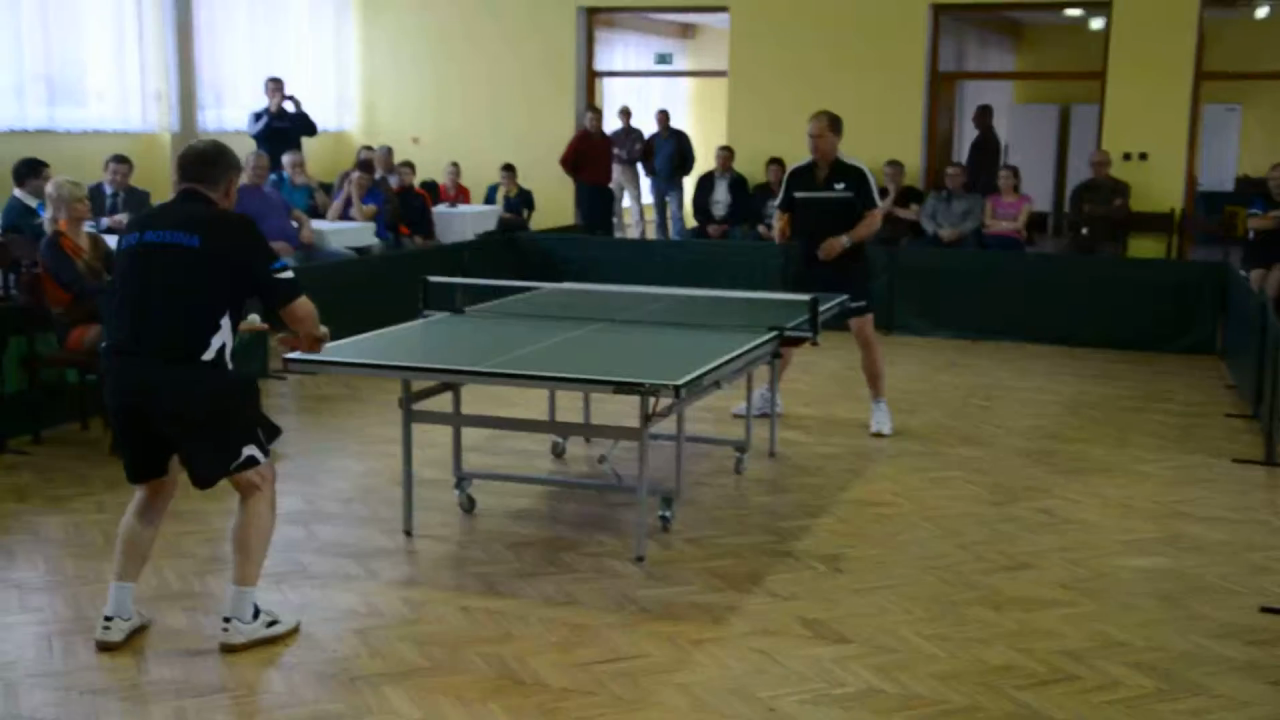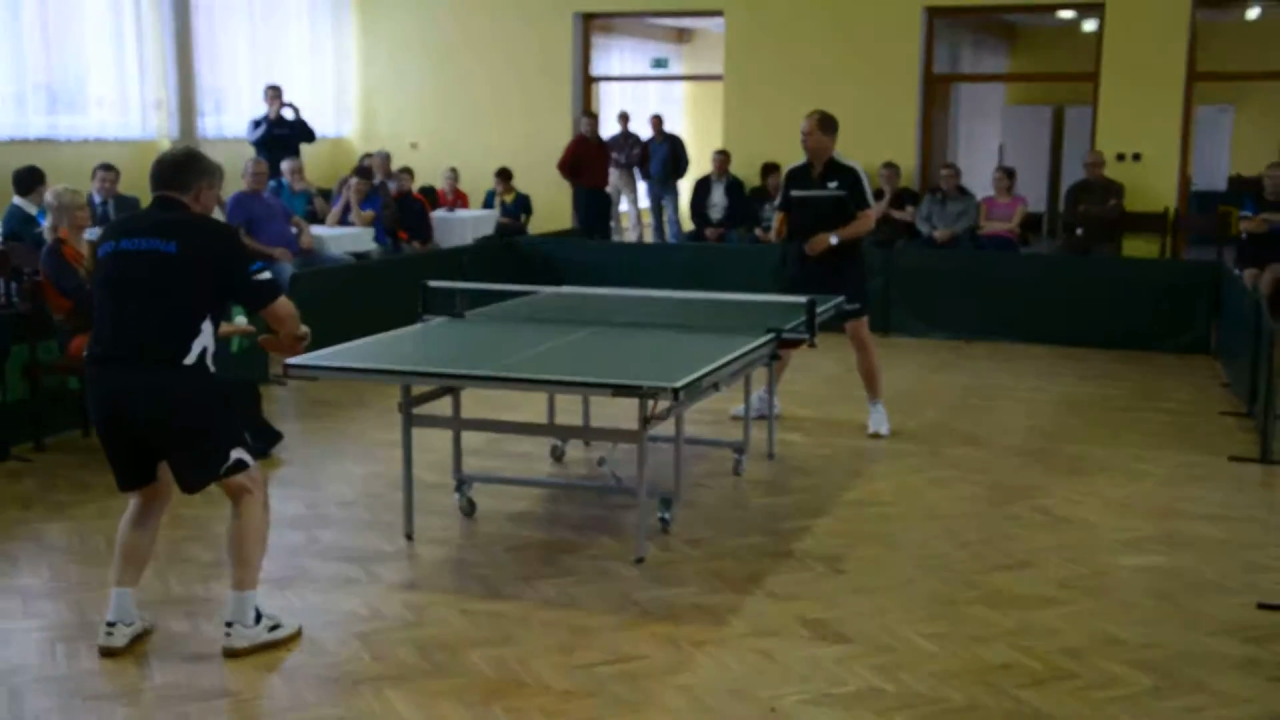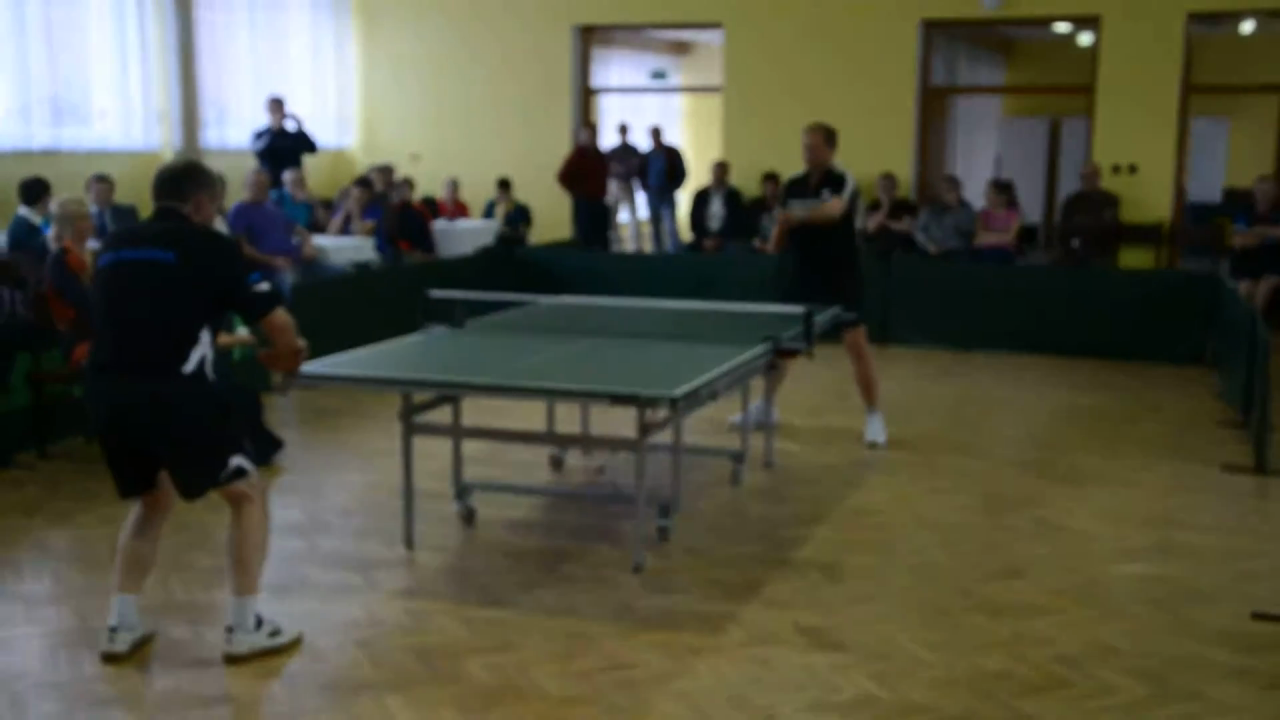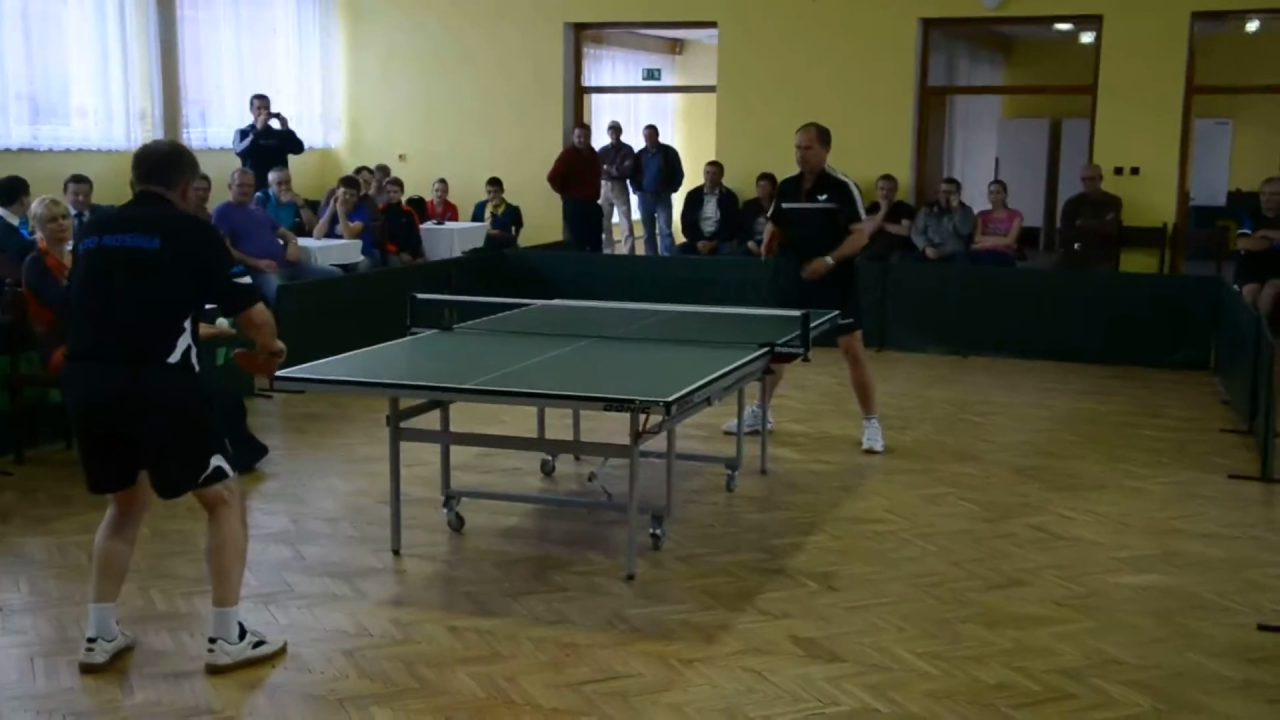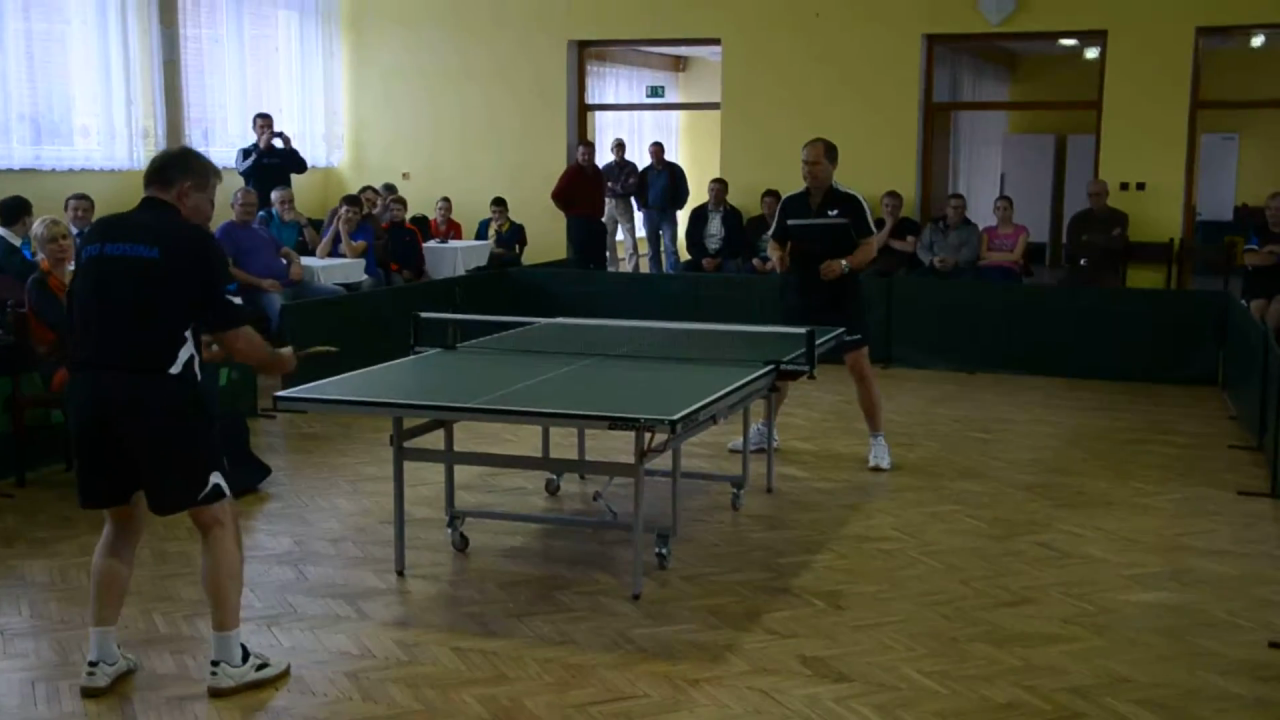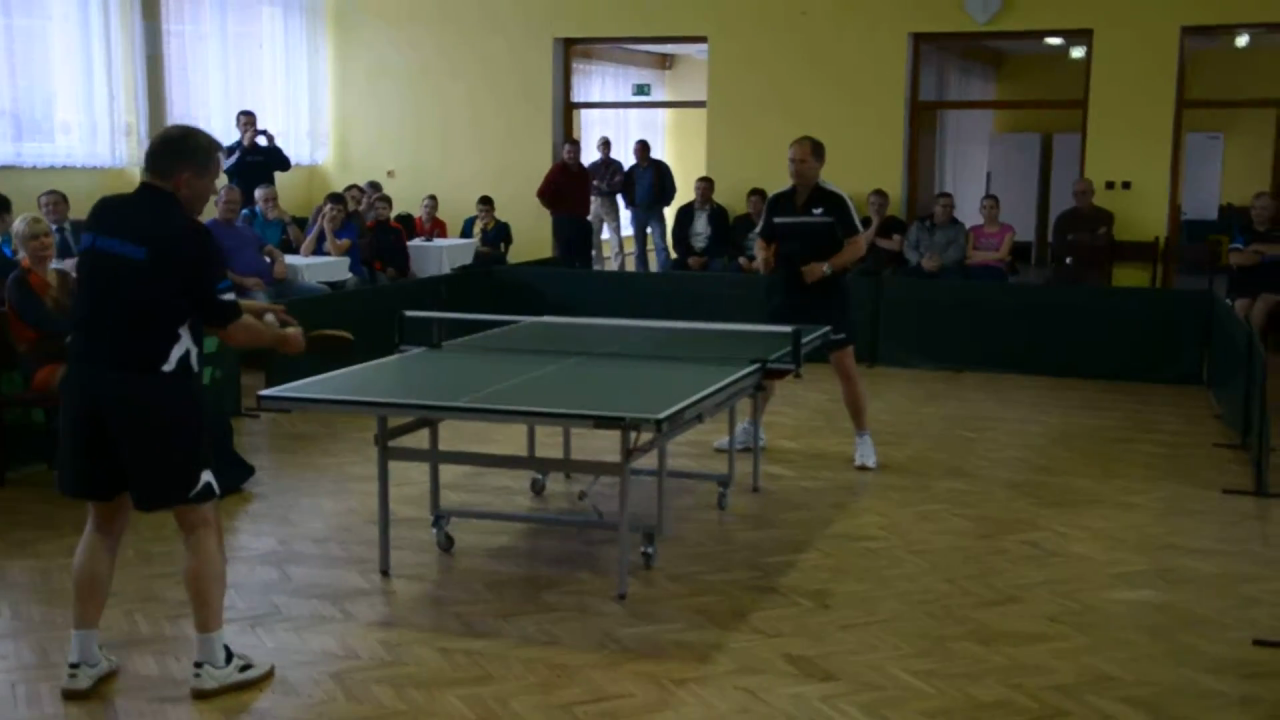
dt=0.5s
person 1, frame 1
left shoulder: (137, 228)
right shoulder: (233, 230)
right elbow: (299, 311)
right wrist: (311, 337)
left hip: (123, 376)
right hip: (190, 379)
left knee: (154, 488)
right knee: (258, 482)
left ankle: (117, 615)
right ankle: (242, 618)
person 1, frame 2
left shoulder: (114, 236)
right shoulder: (210, 235)
right elbow: (281, 312)
right wrist: (292, 337)
left hip: (107, 385)
right hip: (174, 385)
left knee: (149, 493)
right knee: (249, 487)
left ankle: (119, 621)
right ankle: (244, 623)
person 1, frame 3
left shoulder: (115, 248)
right shoulder: (209, 246)
right elbow: (277, 323)
right wrist: (289, 351)
left hip: (108, 394)
right hip: (173, 394)
left knee: (152, 500)
right knee: (248, 494)
left ankle: (121, 626)
right ankle: (245, 628)
person 1, frame 4
left shoulder: (94, 232)
right shoulder: (192, 231)
right elbow: (254, 315)
right wrist: (270, 347)
left hip: (88, 383)
right hip: (157, 385)
left knee: (126, 503)
right knee: (226, 499)
left ankle: (99, 636)
right ankle: (227, 639)
person 1, frame 5
left shoulder: (98, 235)
right shoulder: (192, 242)
right elbow: (234, 336)
right wrist: (277, 361)
left hip: (89, 393)
right hip: (158, 396)
left knee: (122, 522)
right knee: (218, 520)
left ankle: (101, 660)
right ankle: (228, 661)
person 1, frame 6
left shoulder: (103, 215)
right shoulder: (189, 237)
right elbow: (230, 330)
left wrist: (245, 305)
right wrist: (282, 339)
left hip: (87, 384)
right hip: (152, 391)
left knee: (104, 521)
right knee: (200, 523)
left ankle: (82, 661)
right ankle: (212, 662)
person 2, frame 1
left shoulder: (857, 174)
right shoulder: (796, 174)
left elbow: (874, 219)
right elbow: (782, 213)
left wrist: (844, 240)
right wrist: (780, 229)
left hip: (848, 266)
right hip: (805, 266)
left knee: (865, 335)
left ankle: (879, 406)
right ankle: (769, 395)
person 2, frame 2
left shoulder: (851, 175)
right shoulder: (793, 175)
left elbow: (868, 221)
right elbow: (783, 213)
left wrist: (832, 238)
right wrist: (778, 229)
left hip: (842, 269)
right hip: (801, 268)
left knee: (859, 336)
left ankle: (876, 408)
right ankle: (766, 397)
person 2, frame 3
left shoulder: (843, 181)
right shoulder: (793, 185)
left elbow: (832, 211)
right elbow: (784, 225)
left wrist: (799, 214)
right wrist: (776, 240)
left hip: (839, 278)
right hip: (801, 277)
left knee: (856, 345)
left ankle: (874, 417)
right ankle: (766, 406)
person 2, frame 4
left shoulder: (842, 187)
right shoulder: (786, 187)
left elbow: (860, 234)
right elbow: (775, 224)
left wrist: (830, 260)
right wrist: (769, 240)
left hip: (835, 283)
right hip: (793, 282)
left knee: (853, 351)
left ankle: (871, 424)
right ankle: (760, 412)
person 2, frame 5
left shoulder: (851, 203)
right shoulder: (789, 204)
left elbow: (870, 247)
right elbow: (774, 243)
left wrist: (844, 265)
right wrist: (778, 257)
left hip: (841, 299)
right hip: (798, 299)
left knee: (860, 368)
left ankle: (878, 441)
right ankle: (765, 430)
person 2, frame 6
left shoulder: (835, 201)
right shoulder: (776, 202)
left elbow: (857, 244)
right elbow: (762, 241)
left wrist: (825, 267)
right wrist: (762, 257)
left hip: (826, 297)
right hip: (784, 297)
left knee: (845, 367)
left ankle: (863, 440)
right ankle: (752, 429)
